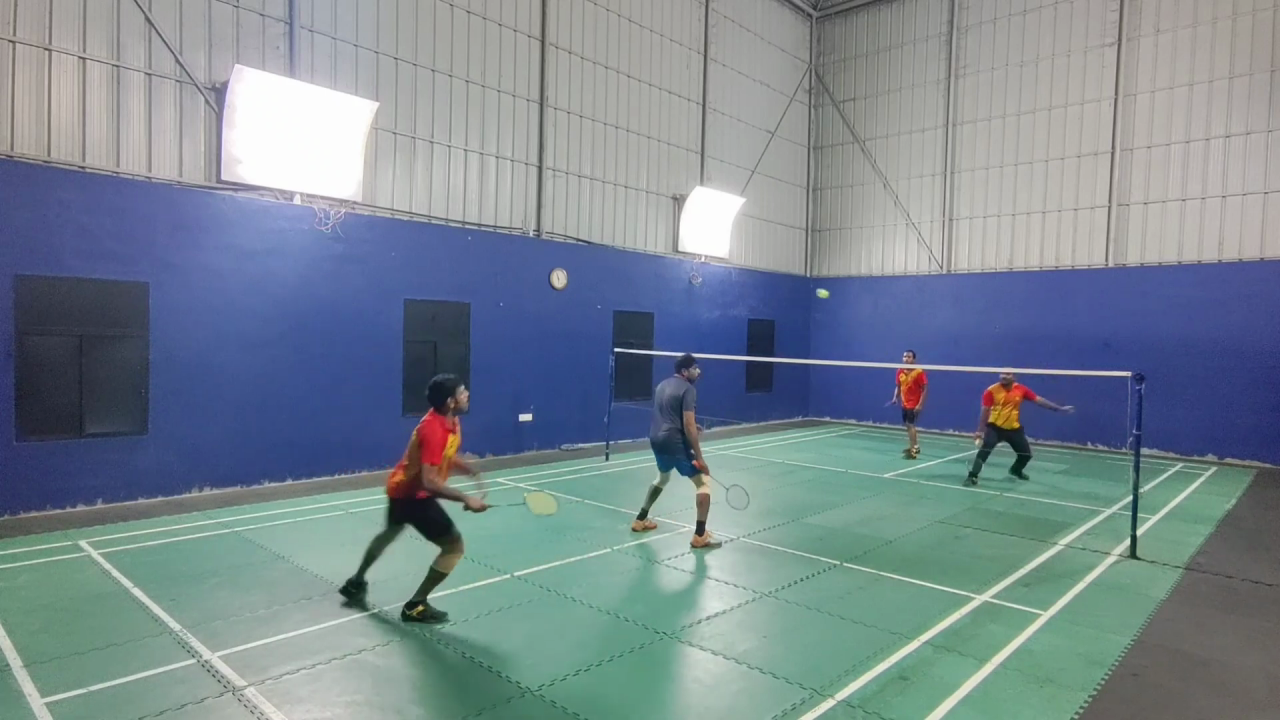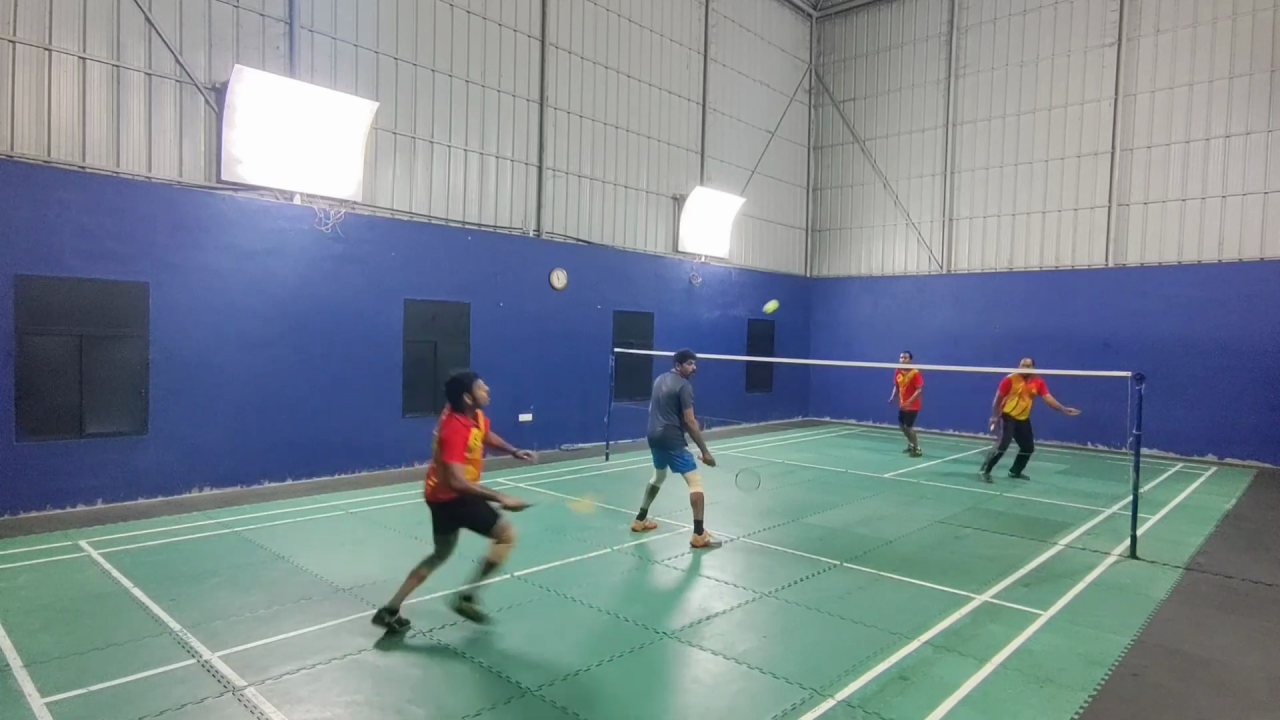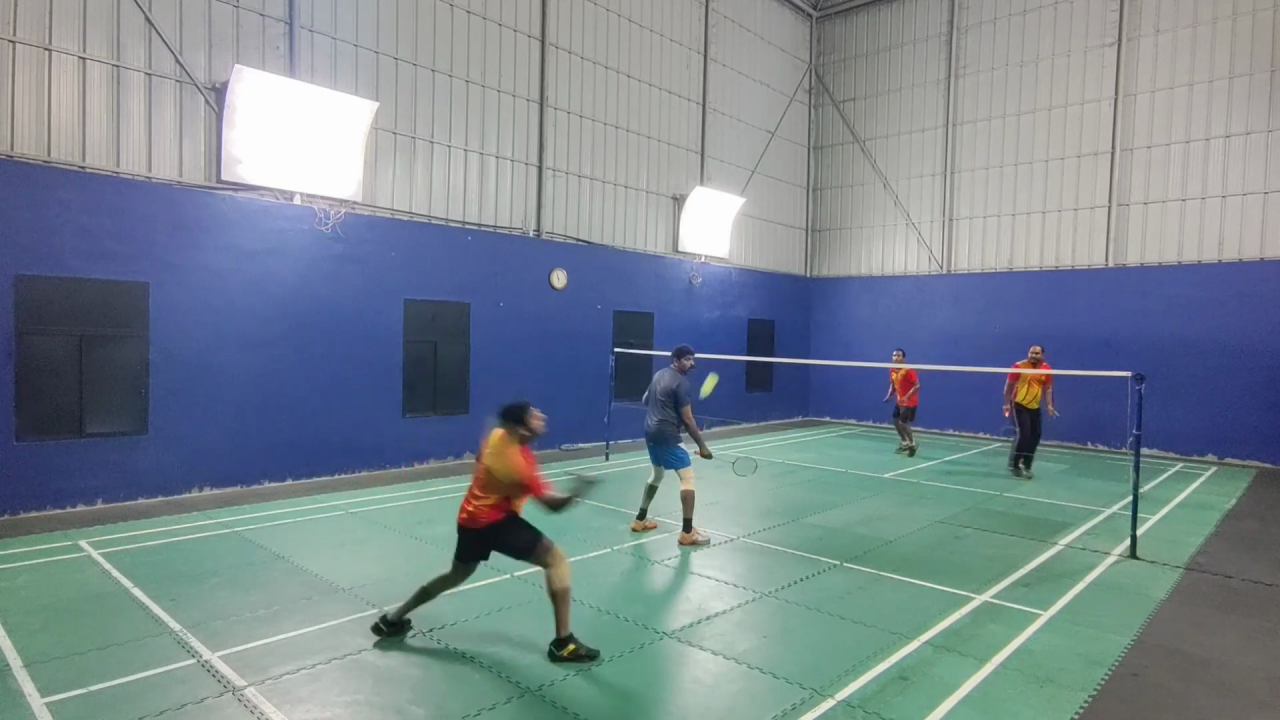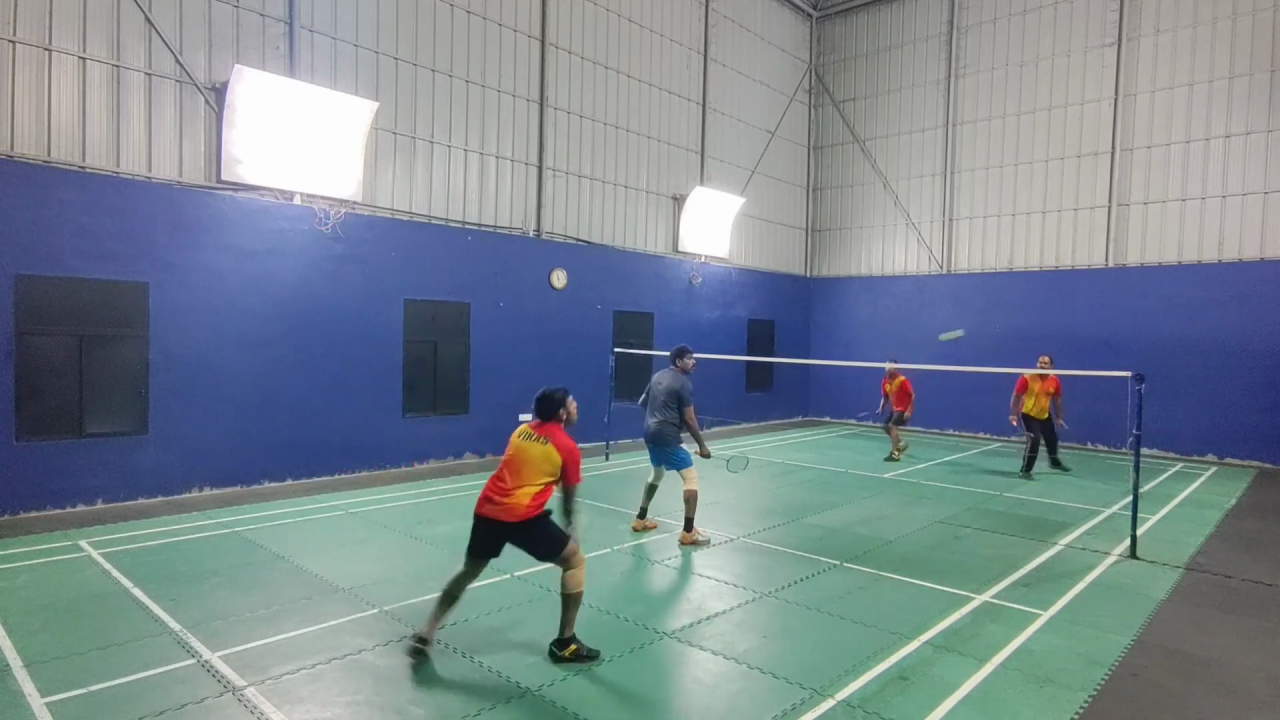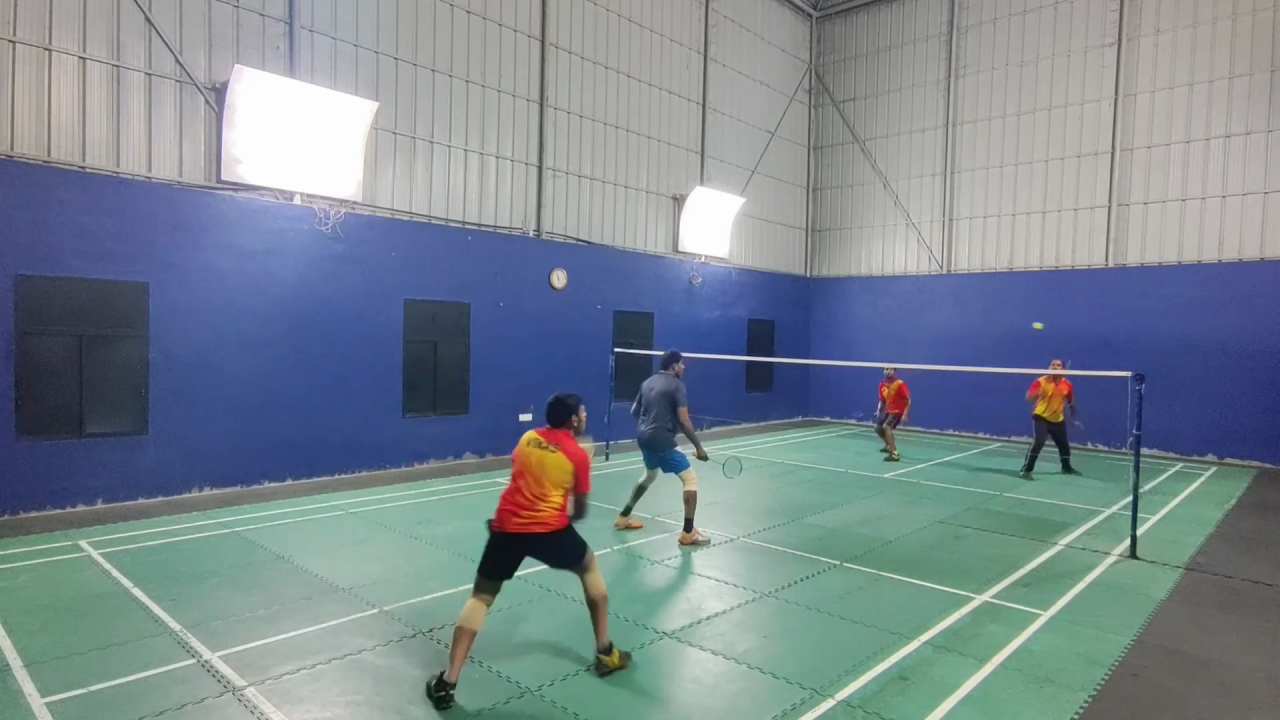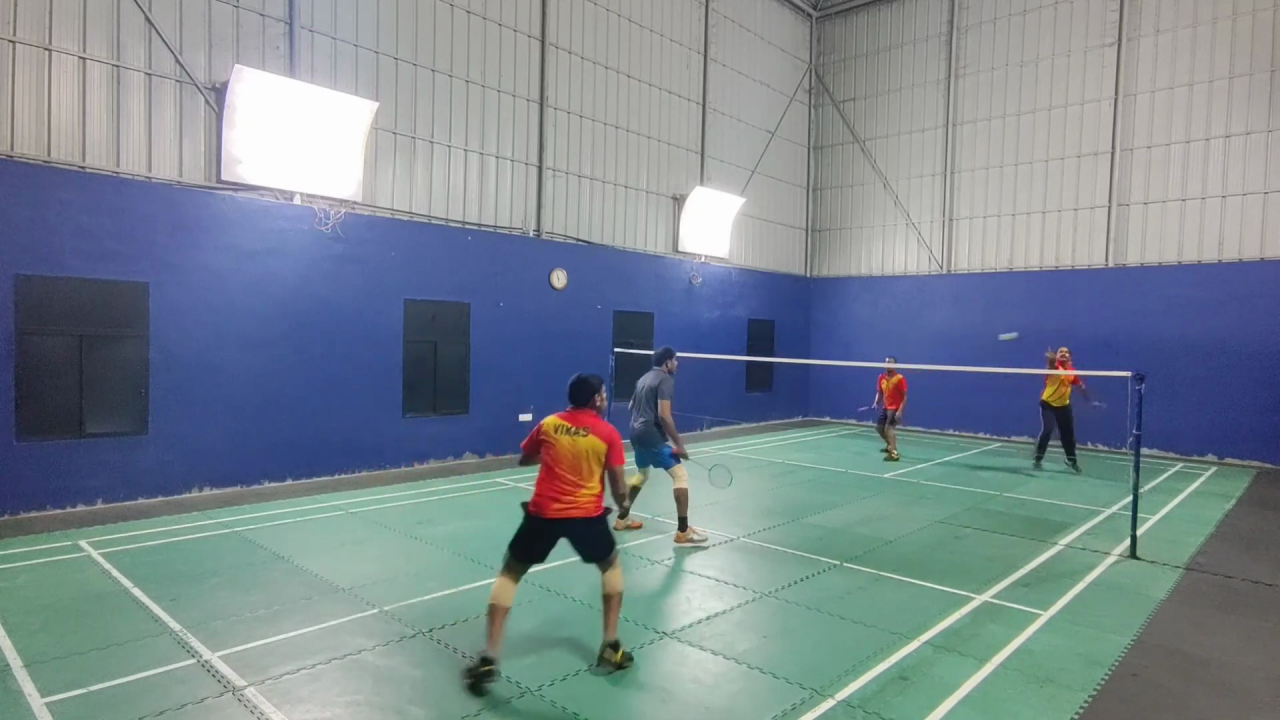
dt=0.2s
person 1, frame 1
left shoulder: (449, 420)
right shoulder: (435, 429)
left elbow: (450, 457)
right elbow: (427, 481)
left wrist: (472, 472)
right wrist: (465, 499)
left hip: (401, 489)
right hip: (413, 495)
left knee: (390, 533)
right knee: (455, 547)
left ankle: (356, 582)
right ankle: (416, 605)
person 1, frame 2
left shoulder: (474, 413)
right shoulder: (454, 428)
left elbow: (488, 437)
right elbow: (456, 480)
left wrist: (515, 451)
right wrist: (501, 498)
left hip: (439, 493)
right hip: (451, 496)
left knee: (441, 554)
right knee: (506, 536)
left ankle: (390, 611)
right ankle: (467, 596)
person 1, frame 3
left shoulder: (497, 436)
right shoulder: (518, 462)
right elbow: (553, 504)
right wrist: (577, 491)
left hip: (470, 518)
right hip: (495, 522)
left knee: (456, 576)
right knee: (556, 558)
left ankle: (393, 620)
right ankle: (563, 642)
person 1, frame 4
left shoulder: (522, 430)
right shoulder: (568, 448)
right elbow: (568, 498)
right wrist: (569, 519)
left hip: (487, 510)
right hip: (524, 517)
left knee: (469, 572)
right knee: (575, 561)
left ankle: (426, 635)
right ankle: (565, 644)
person 1, frame 5
left shoulder: (529, 438)
right shoulder: (577, 455)
right elbow: (579, 504)
left hip: (507, 528)
right hip: (551, 529)
left knee: (480, 597)
right knee: (591, 568)
left ankle: (448, 679)
right ankle: (605, 651)
person 1, frame 6
left shoulder: (548, 424)
right shoulder: (608, 434)
left elbow: (523, 459)
right elbow: (619, 489)
right wrist: (623, 504)
left hip: (542, 513)
right hip: (587, 515)
left knee: (509, 575)
right knee: (612, 568)
left ankle: (490, 658)
right ankle: (610, 648)
person 2, frame 1
left shoulder: (662, 386)
right shoulder: (688, 390)
right elbow: (688, 426)
right wrist: (699, 457)
left hip: (656, 439)
right hip: (675, 443)
left knee: (662, 478)
right knee: (703, 481)
left ankle: (640, 519)
right ankle: (700, 535)
person 2, frame 2
left shoulder: (660, 380)
right shoulder: (683, 387)
right elbow: (690, 422)
right wrist: (705, 451)
left hip: (654, 435)
right hip: (672, 439)
left knee: (659, 475)
right knee: (695, 481)
left ankle: (640, 519)
right ankle: (699, 534)
person 2, frame 3
left shoulder: (659, 375)
right shoulder: (681, 383)
left elbow: (646, 400)
right elbow: (687, 419)
right wrist: (702, 446)
left hip: (651, 432)
right hip: (667, 435)
left knee: (657, 475)
right knee: (688, 478)
left ankle: (640, 519)
right ankle: (688, 532)
person 2, frame 4
left shoulder: (657, 376)
right shoulder: (683, 383)
left elbow: (642, 402)
right elbow: (689, 420)
right wrist: (702, 445)
left hip: (650, 433)
right hip: (667, 436)
left knee: (657, 474)
right knee: (690, 477)
left ankle: (641, 519)
right ankle: (688, 532)
person 2, frame 5
left shoulder: (648, 383)
right shoulder: (677, 385)
left elbow: (634, 411)
right elbow: (684, 421)
right wrist: (699, 447)
left hip: (644, 438)
right hip: (662, 441)
left knee: (650, 475)
right knee: (690, 478)
left ankle: (624, 516)
right ankle: (688, 532)
person 2, frame 6
left shoulder: (644, 378)
right shoulder: (665, 380)
left elbow: (632, 408)
right elbow: (664, 415)
right wrist: (678, 443)
left hip: (636, 434)
right hip: (651, 437)
left knee: (642, 475)
right knee: (680, 476)
left ankle: (622, 518)
right ankle: (683, 530)
